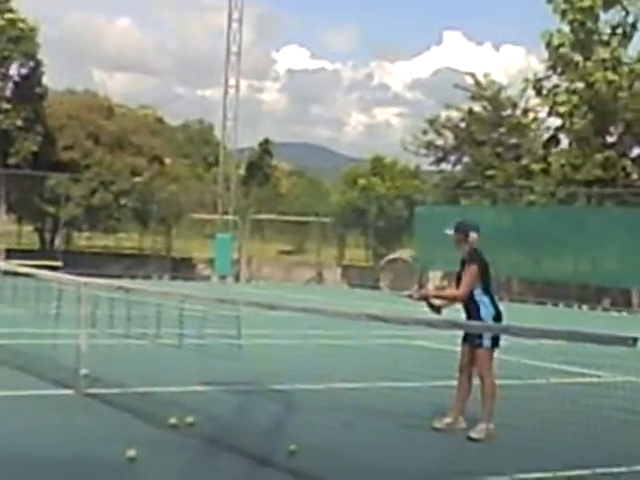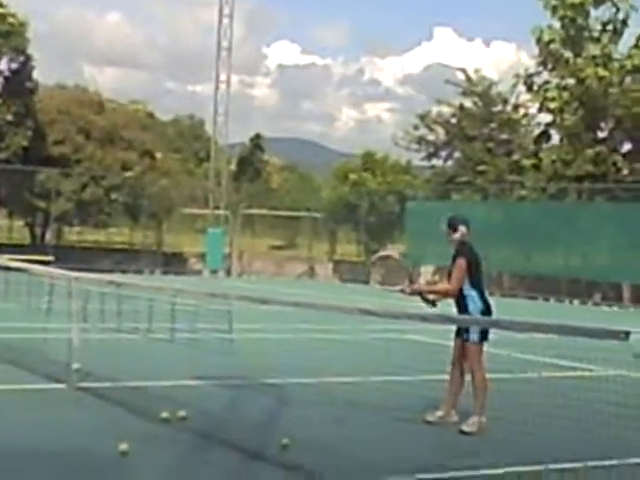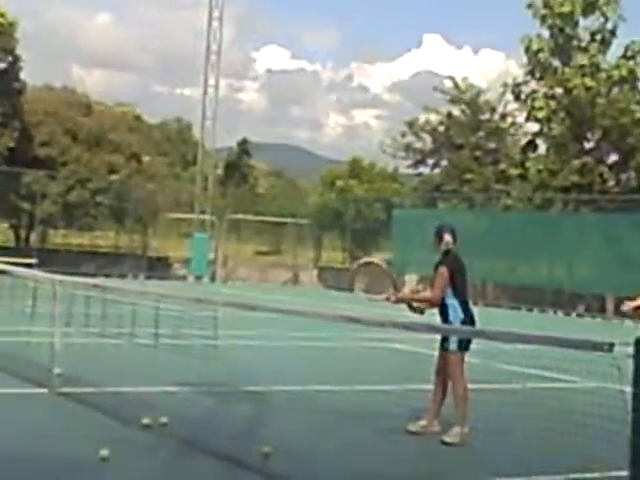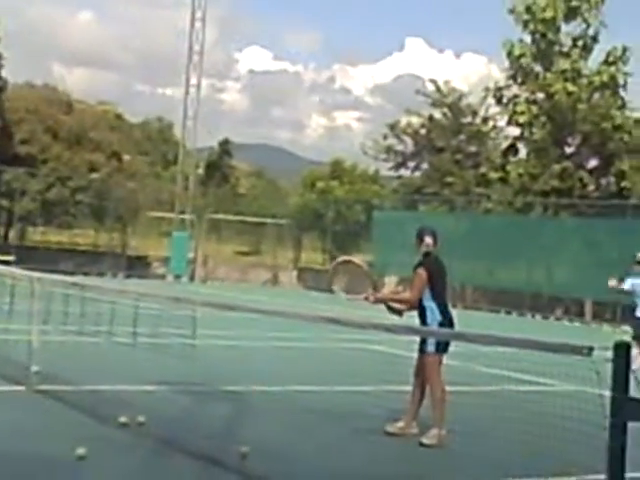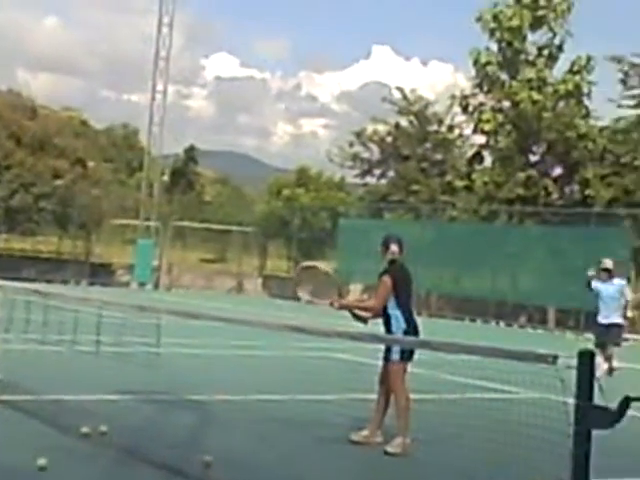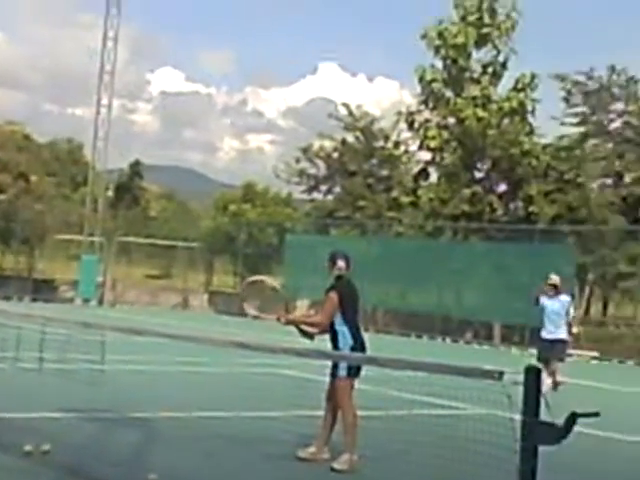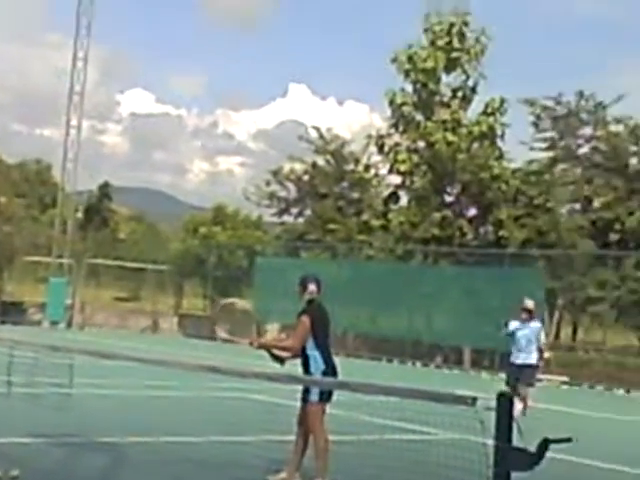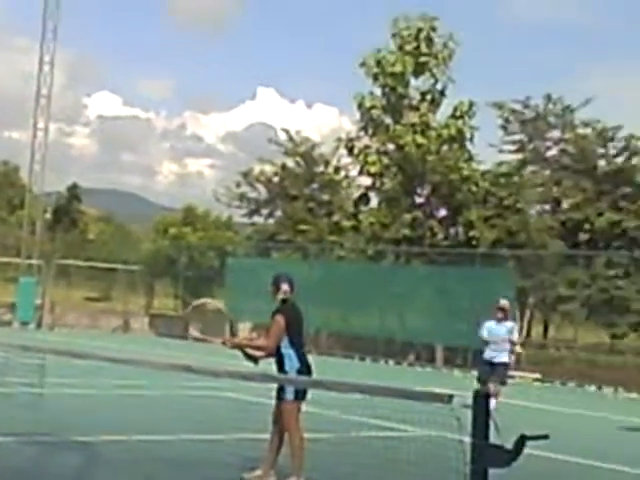
dt=0.1s
person 1, frame 1
left shoulder: (474, 261)
right shoulder: (467, 260)
left elbow: (461, 294)
right elbow: (461, 292)
left wrist: (431, 294)
right wrist: (437, 298)
left hip: (486, 318)
right hip: (475, 319)
left knee: (484, 371)
right knee: (464, 369)
left ankle: (486, 423)
right ankle: (456, 417)
person 1, frame 2
left shoulder: (463, 254)
right shoulder: (462, 253)
left elbow: (453, 288)
right elbow: (454, 287)
left wrist: (423, 289)
right wrist: (429, 292)
left hip: (476, 312)
right hip: (467, 313)
left knee: (474, 365)
right knee: (456, 363)
left ankle: (478, 416)
right ankle: (448, 410)
person 1, frame 3
left shoulder: (445, 264)
right shoulder: (454, 261)
left elbow: (435, 297)
left wrist: (407, 297)
right wrist: (414, 299)
left hip: (458, 321)
right hip: (454, 321)
left knee: (455, 375)
right knee: (441, 373)
left ankle: (460, 427)
right ankle: (431, 420)
person 1, frame 4
left shoulder: (423, 266)
right shoulder: (435, 264)
left elbow: (413, 298)
left wrist: (385, 297)
right wrist: (392, 298)
left hip: (436, 324)
right hip: (433, 323)
left knee: (433, 377)
right knee: (419, 375)
left ankle: (438, 429)
right ankle: (409, 422)
person 1, frame 5
left shoulder: (388, 274)
right shoulder: (401, 272)
left elbow: (377, 306)
left wrist: (349, 304)
right wrist: (366, 315)
left hip: (401, 331)
right hip: (399, 331)
left knee: (397, 385)
right knee: (384, 383)
left ankle: (402, 438)
right ankle: (374, 431)
person 1, frame 6
left shoulder: (335, 290)
right shoulder: (348, 288)
left elbow: (323, 321)
left wrist: (296, 320)
right wrist: (313, 330)
left hip: (348, 348)
right hip: (346, 347)
left knee: (344, 402)
right knee: (331, 400)
left ankle: (350, 455)
right ankle: (321, 447)
person 1, frame 7
left shoulder: (307, 313)
right shoulder: (319, 311)
left elbow: (296, 346)
left wrist: (268, 344)
right wrist: (277, 347)
left hip: (319, 373)
right hip: (316, 372)
left knee: (316, 427)
right knee: (303, 425)
person 1, frame 8
left shoulder: (281, 313)
right shoulder: (292, 311)
left elbow: (270, 345)
left wrist: (241, 343)
right wrist: (256, 351)
left hip: (294, 371)
right hip: (290, 371)
left knee: (291, 425)
right knee: (278, 423)
